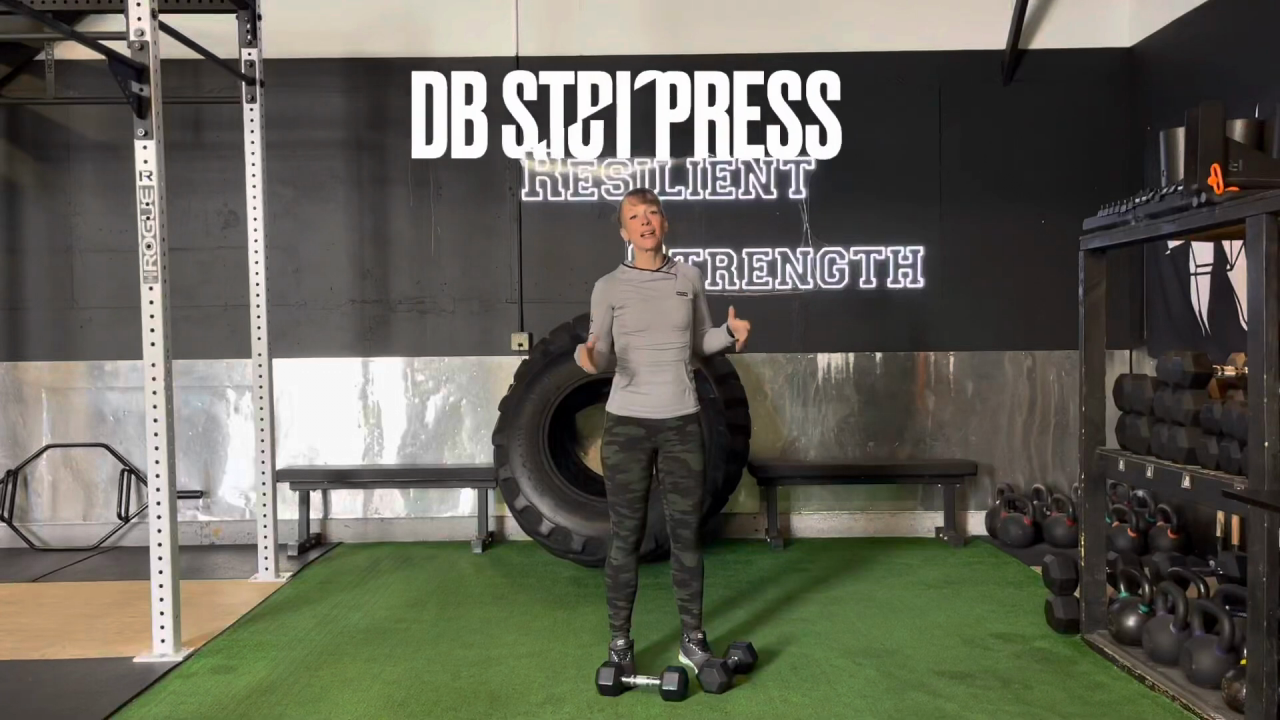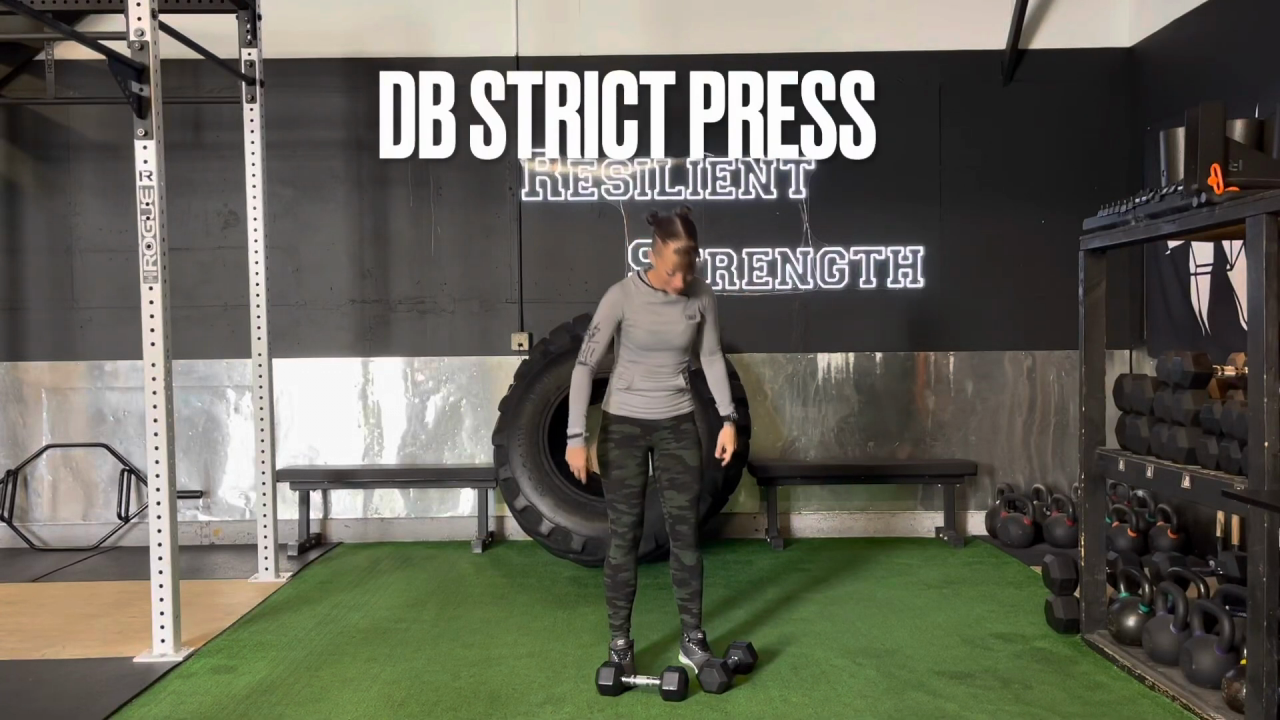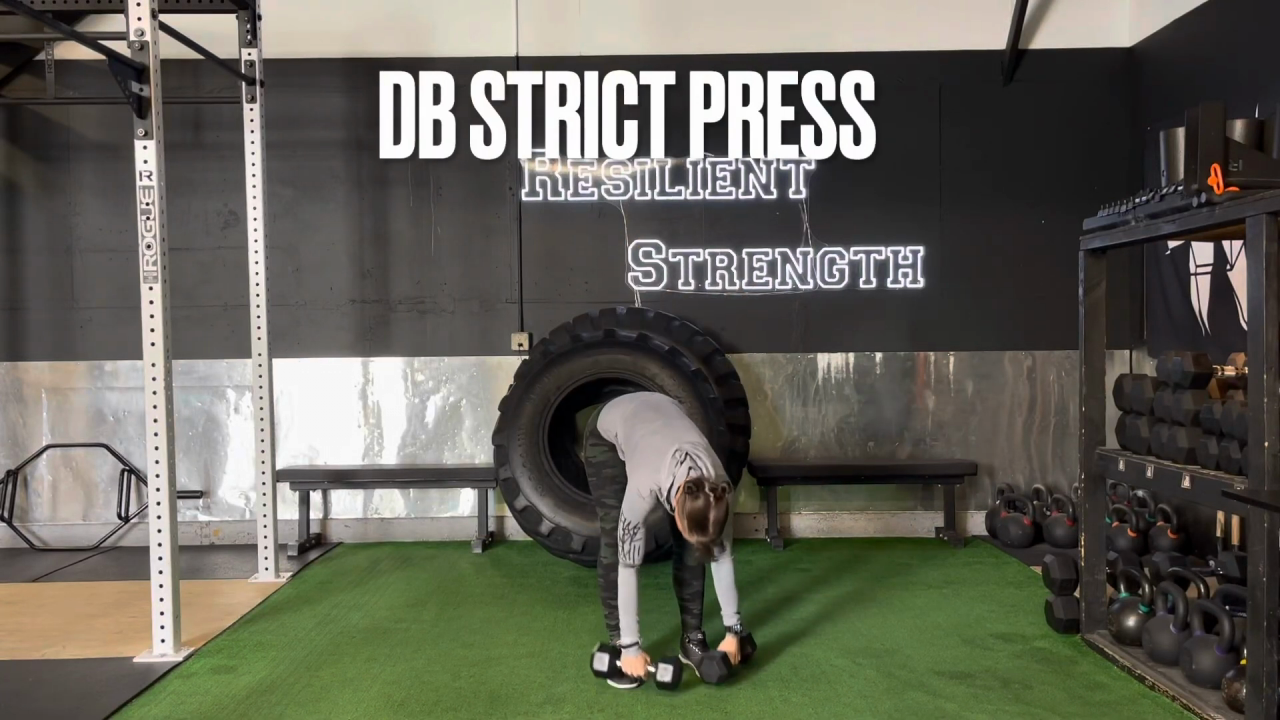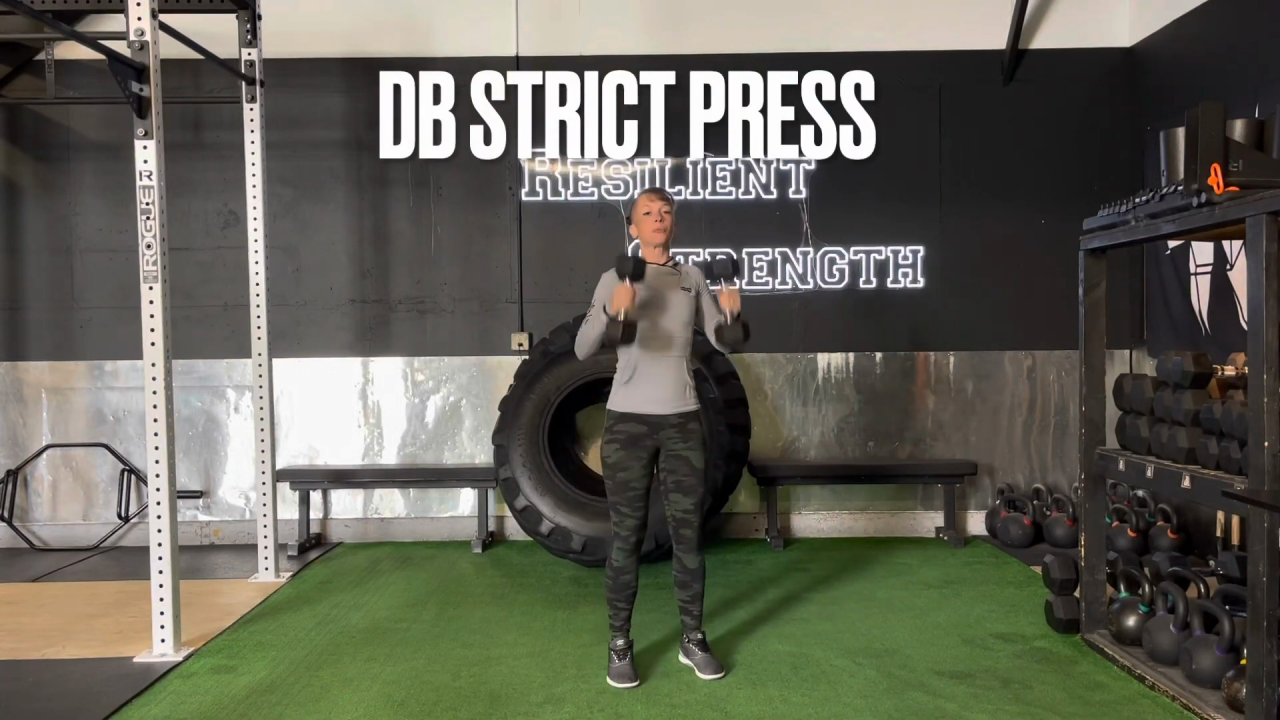
dt=1s
person 1, frame 1
left shoulder: (688, 277)
right shoulder: (608, 287)
right elbow: (600, 358)
left wrist: (730, 332)
right wrist: (589, 356)
left hip: (681, 423)
right hip: (626, 423)
left knee: (686, 533)
right knee: (625, 536)
left ankle: (693, 636)
right ankle: (620, 640)
person 1, frame 2
left shoulder: (701, 297)
right shoulder: (622, 296)
left elbow: (712, 357)
right elbow: (585, 364)
left wrist: (727, 417)
right wrist: (576, 435)
left hip: (677, 423)
right hip: (623, 423)
left knee: (685, 531)
right knee: (624, 533)
left ankle: (693, 637)
right ankle: (620, 641)
person 1, frame 3
left shoulder: (717, 490)
right shoulder: (646, 485)
left elbow: (722, 558)
right elbow: (629, 564)
left wrist: (733, 630)
right wrist: (631, 647)
right hip: (609, 432)
left knee: (690, 547)
right knee: (616, 538)
left ankle: (693, 638)
right ankle: (617, 645)
person 1, frame 4
left shoulder: (693, 277)
right shoulder: (617, 278)
left elbow: (719, 339)
right elbow: (583, 348)
left wrist: (730, 314)
right wrist: (610, 312)
left hip: (683, 422)
right hip: (628, 422)
left knee: (688, 533)
right knee: (627, 536)
left ankle: (693, 639)
right ankle: (619, 645)
